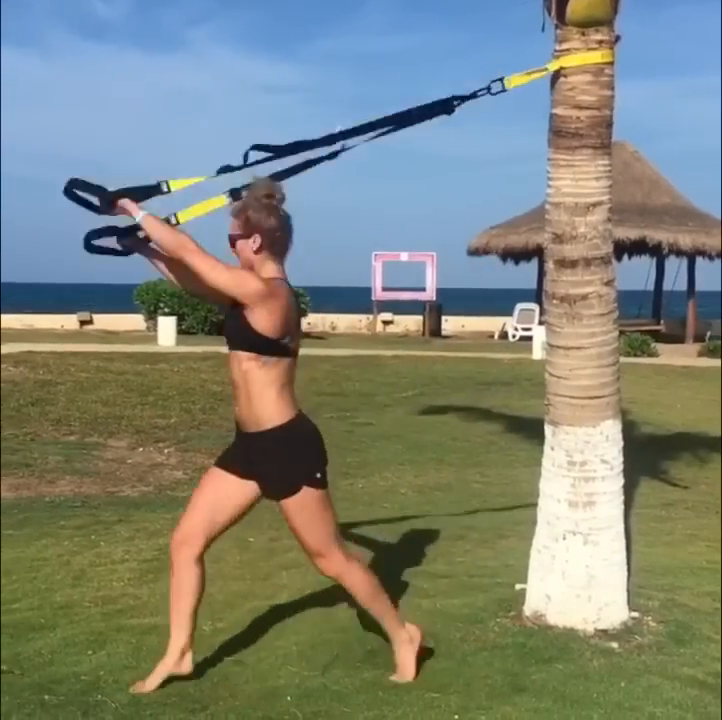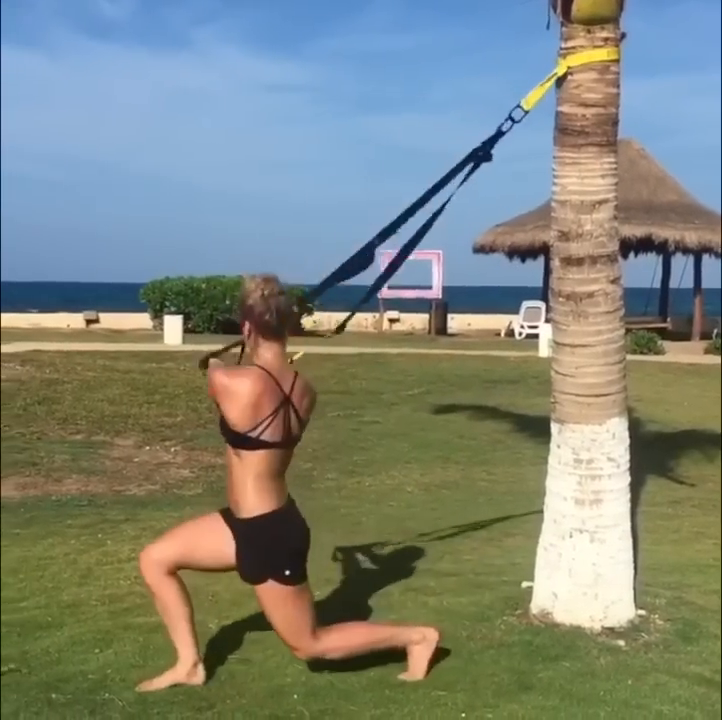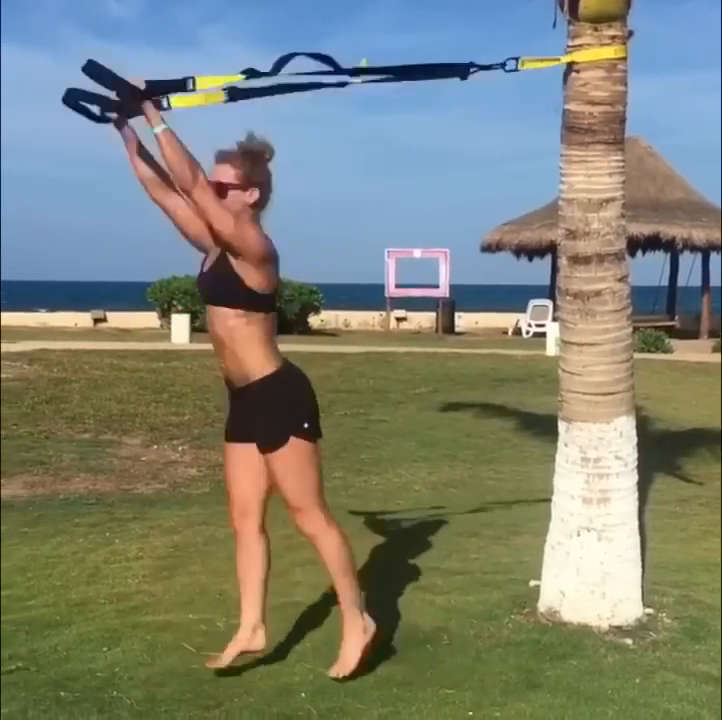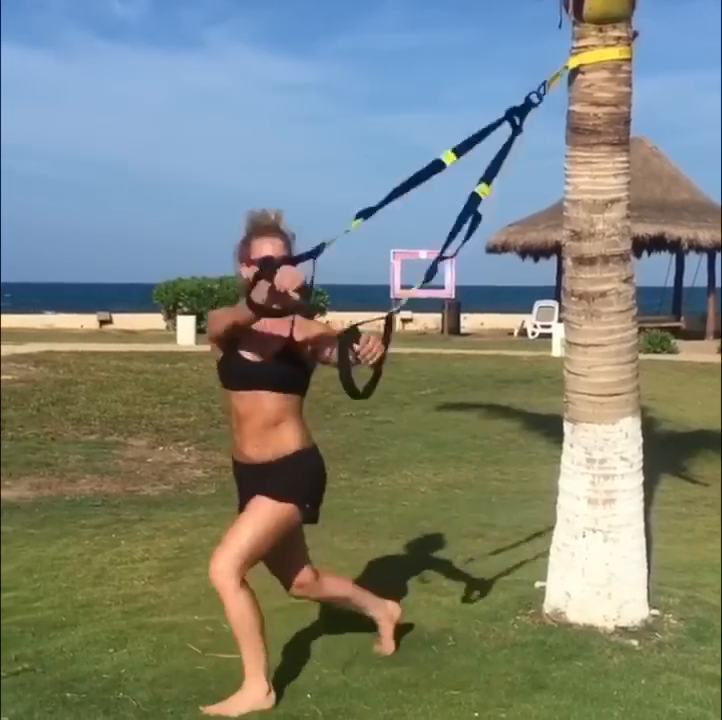
dt=0.3s
person 1, frame 1
left shoulder: (257, 289)
right shoulder: (274, 293)
left elbow: (185, 251)
right elbow: (194, 270)
left wrist: (137, 214)
right wrist: (144, 245)
left hip: (288, 447)
right hip: (250, 445)
left knee: (331, 559)
right knee: (186, 541)
left ankle: (402, 634)
right ankle: (178, 653)
person 1, frame 2
left shoulder: (235, 383)
right shoulder: (303, 388)
left elbow: (214, 372)
left wrist: (215, 363)
left hip: (267, 533)
right hip: (259, 521)
left knee: (308, 644)
right knee: (154, 561)
left ankle: (418, 637)
right ankle: (188, 664)
person 1, frame 3
left shoulder: (251, 247)
right shoulder: (217, 244)
left elbow: (192, 185)
right elbow: (164, 192)
left wrist: (155, 118)
right wrist: (128, 133)
left hip: (280, 396)
right hip: (244, 401)
left knee: (308, 517)
right knee: (245, 521)
left ankle: (356, 620)
right ankle: (251, 628)
person 1, frame 4
left shoulder: (306, 330)
right shoulder: (228, 328)
left elbow: (336, 354)
right elbow: (222, 321)
left wrist: (363, 349)
right wrist: (267, 291)
left hip: (293, 471)
right hip: (250, 475)
left knee: (224, 568)
right knee: (300, 581)
right ankle: (381, 611)
